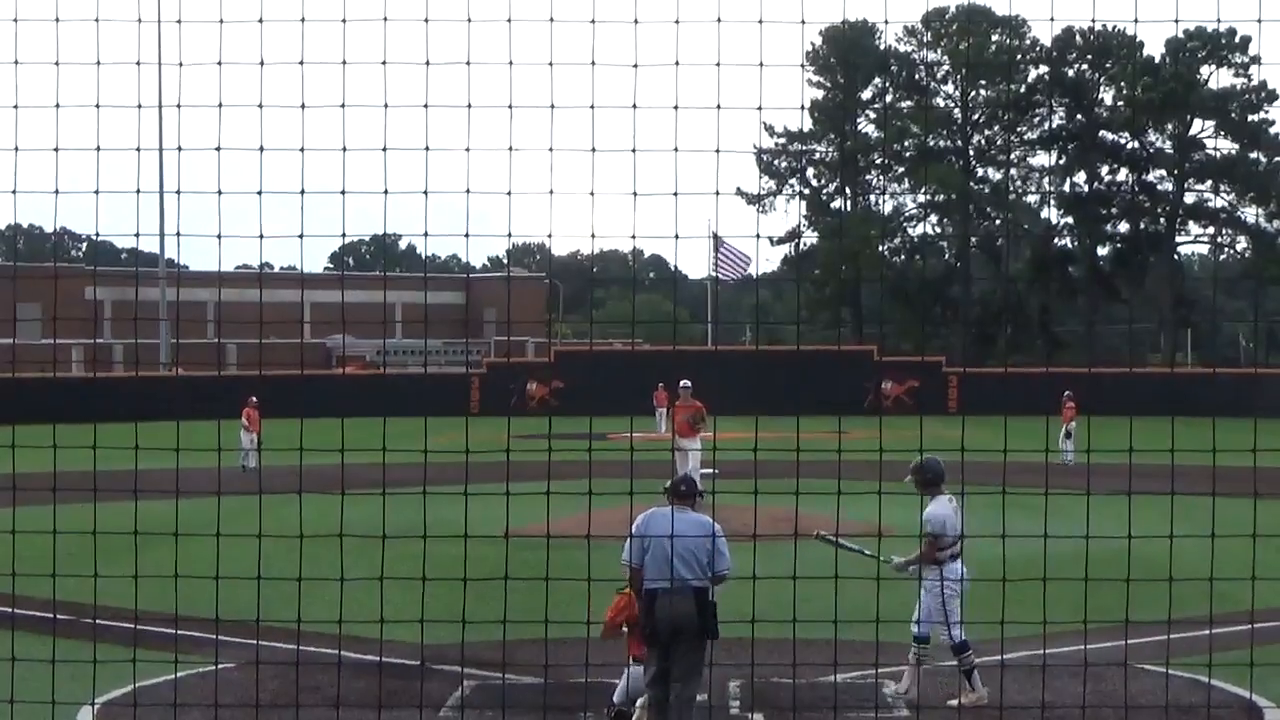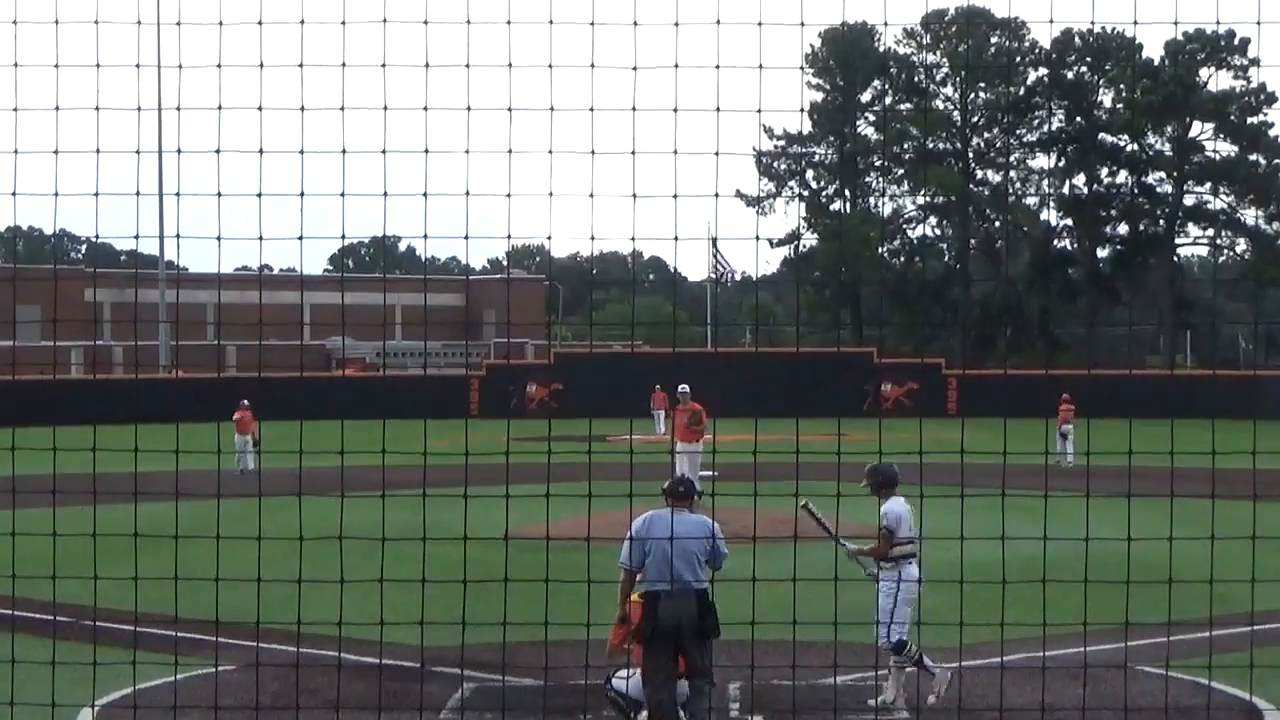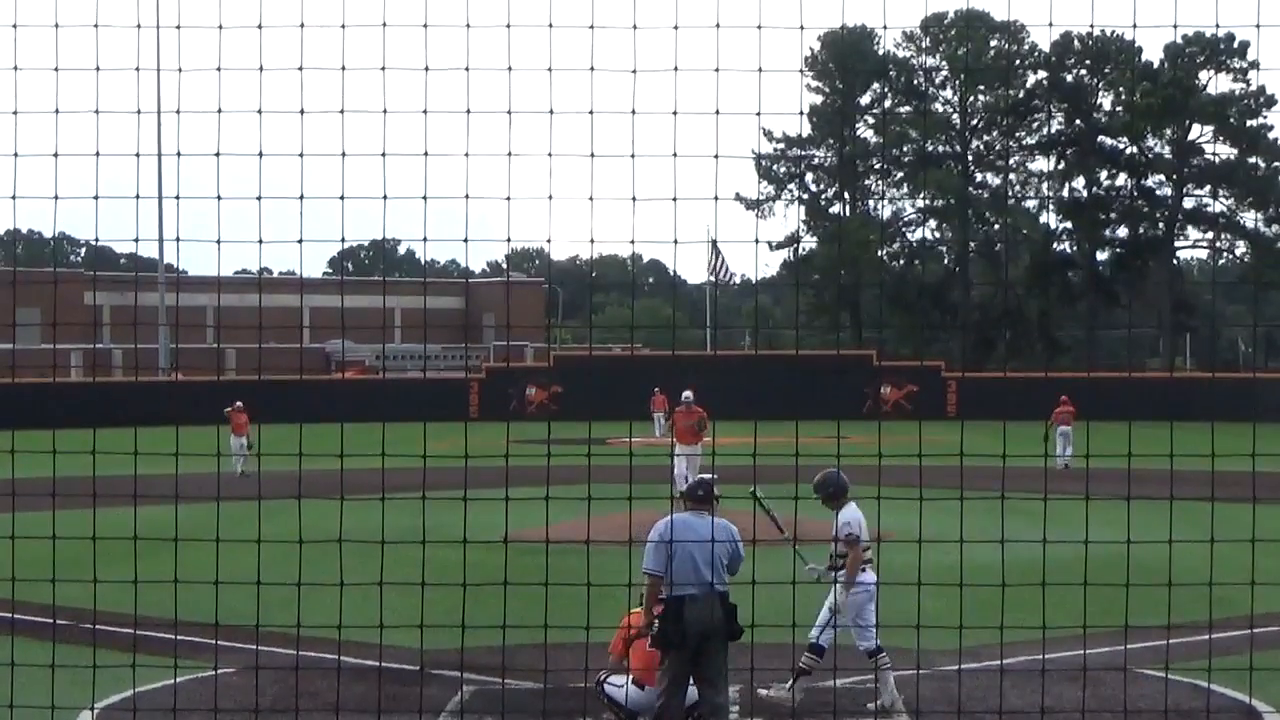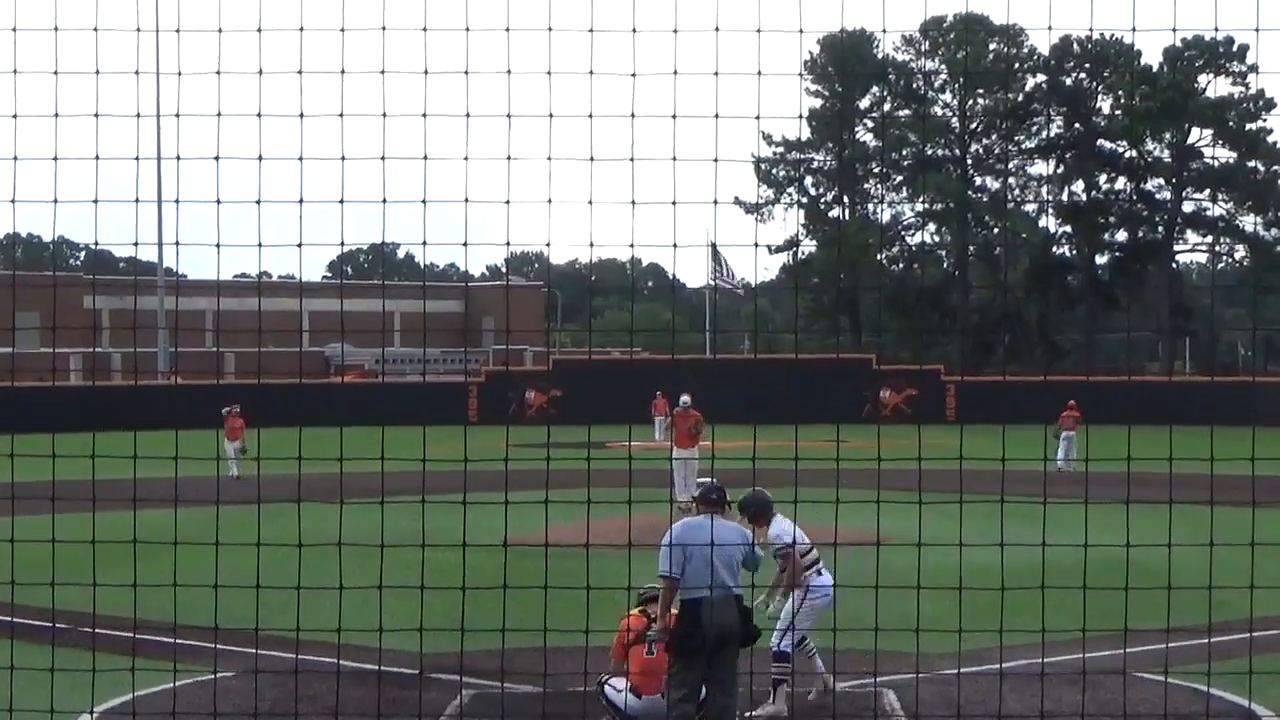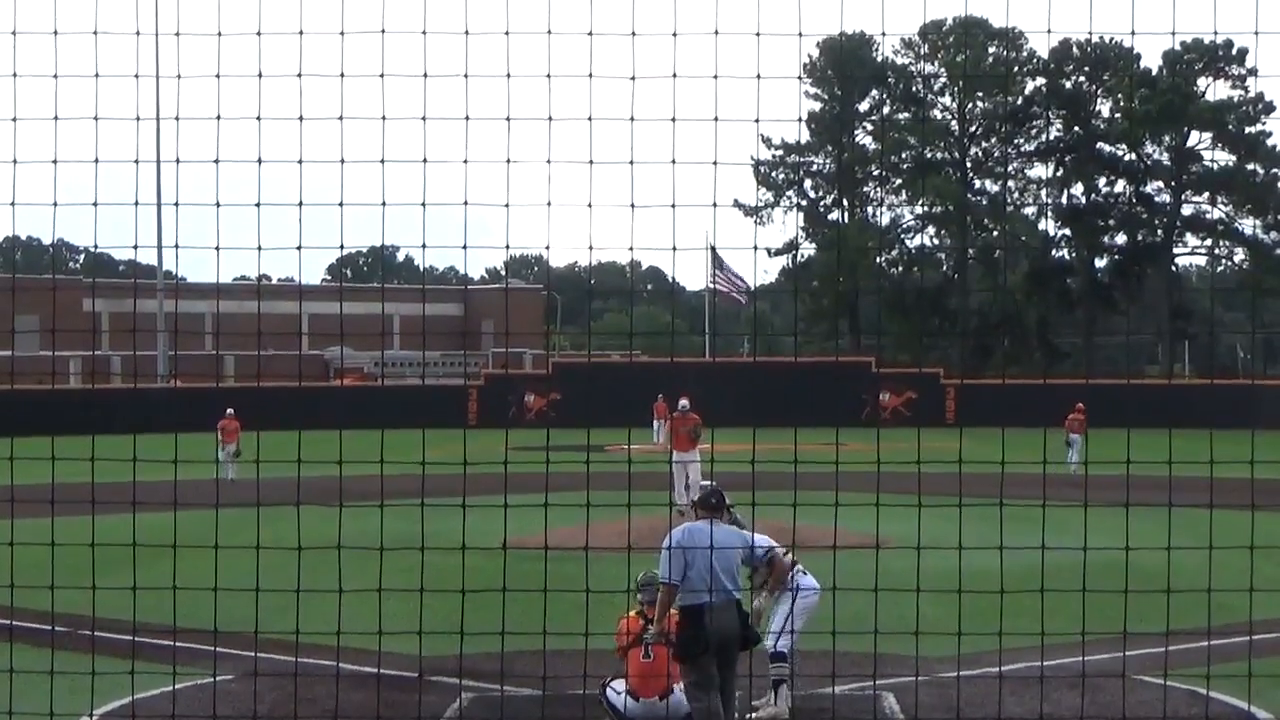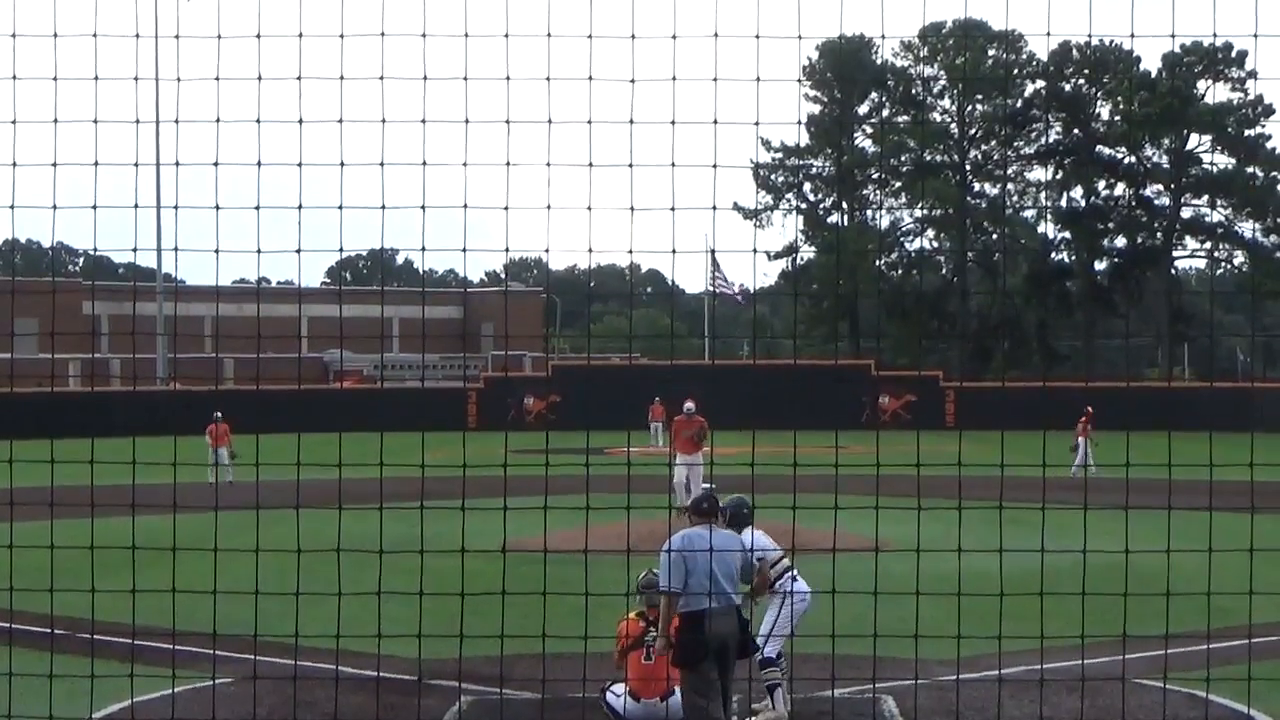
dt=0.4s
person 1, frame 1
left shoulder: (646, 520)
right shoulder: (709, 526)
left elbow: (633, 570)
right elbow: (720, 575)
left wrist: (643, 600)
left hip: (656, 604)
right hip: (694, 605)
left knee: (656, 677)
right knee: (685, 678)
person 1, frame 2
left shoulder: (645, 522)
right shoulder: (707, 526)
left elbow: (629, 571)
right elbow: (718, 564)
left wrist: (622, 606)
left hip: (657, 607)
right hip: (695, 606)
left knee: (658, 677)
right knee: (700, 674)
person 1, frame 3
left shoulder: (666, 527)
right shoulder: (728, 529)
left elbow: (654, 577)
right elbow: (733, 569)
left wrist: (647, 613)
left hip: (680, 611)
right hip: (716, 609)
left knee: (672, 679)
right knee: (715, 681)
person 1, frame 4
left shoulder: (681, 529)
right shoulder: (740, 533)
left elbow: (670, 580)
right elbow: (756, 564)
left wrist: (663, 617)
left hip: (695, 614)
right hip: (732, 613)
left knee: (682, 683)
right knee: (725, 685)
person 1, frame 5
left shoulder: (682, 534)
right shoulder: (739, 536)
left elbow: (670, 585)
left wrist: (659, 621)
left hip: (698, 620)
right hip: (732, 617)
left knee: (703, 689)
right knee: (725, 688)
person 1, frame 6
left shoulder: (679, 541)
right shoulder: (736, 540)
left elbow: (671, 594)
right elbow: (762, 580)
left wrist: (663, 634)
left hip: (697, 626)
right hip: (731, 622)
left knee: (703, 698)
right knee: (722, 693)
person 2, frame 1
left shoulder: (933, 512)
right shoulder: (949, 501)
left elbow: (929, 553)
left wrist: (904, 563)
right wrist: (919, 564)
left hip: (941, 576)
right hip: (940, 573)
left knee: (953, 634)
right knee: (920, 627)
left ankle: (975, 691)
right ankle: (909, 685)
person 2, frame 2
left shoulder: (889, 509)
right shoulder: (903, 505)
left elbow: (883, 549)
left wrist: (856, 550)
right wrist: (880, 570)
left hip: (898, 577)
right hip: (904, 574)
left knee: (890, 636)
right knee: (894, 634)
left ankle: (936, 674)
right ankle: (894, 694)
person 2, frame 3
left shoulder: (846, 517)
right shoulder: (852, 512)
left elbow: (855, 556)
left wrist: (843, 592)
right wrist: (827, 569)
left hip: (852, 584)
right hip: (865, 582)
left knee: (820, 636)
right knee: (869, 641)
left ankle: (792, 690)
right ankle: (890, 698)
person 2, frame 4
left shoulder: (777, 532)
right shoulder: (781, 523)
left elbow: (794, 566)
left wrist: (780, 598)
right wrist: (767, 595)
left hip: (810, 588)
right hip: (822, 584)
left knee: (781, 642)
right knee: (791, 634)
left ankle: (777, 703)
right ankle: (823, 677)
person 2, frame 5
left shoulder: (754, 543)
left elbow: (782, 566)
right elbow: (758, 582)
left wrist: (766, 595)
left hip: (799, 589)
right hip: (791, 589)
left knee: (777, 642)
right knee: (776, 640)
right ankle: (779, 694)
person 2, frame 6
left shoulder: (746, 540)
right shoulder: (755, 535)
left elbow: (765, 578)
left hip: (788, 594)
right hip: (798, 591)
left knee: (764, 650)
right knee: (773, 645)
right ankle: (780, 699)
